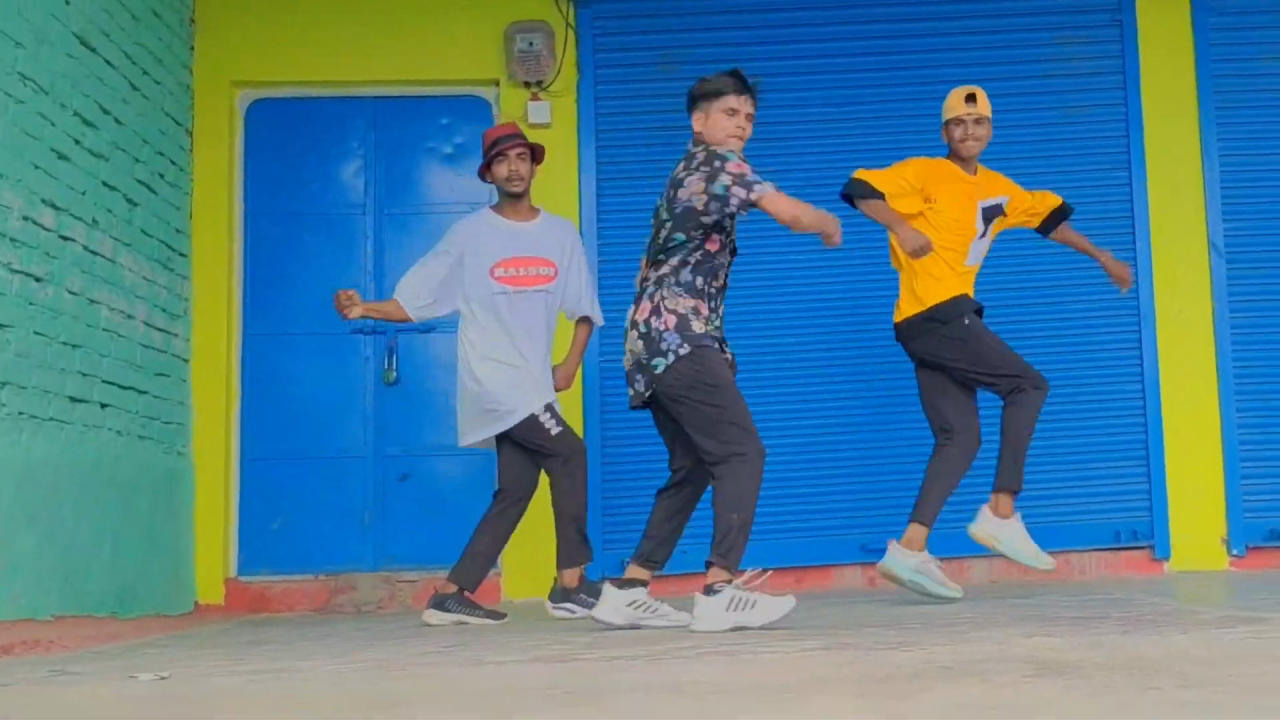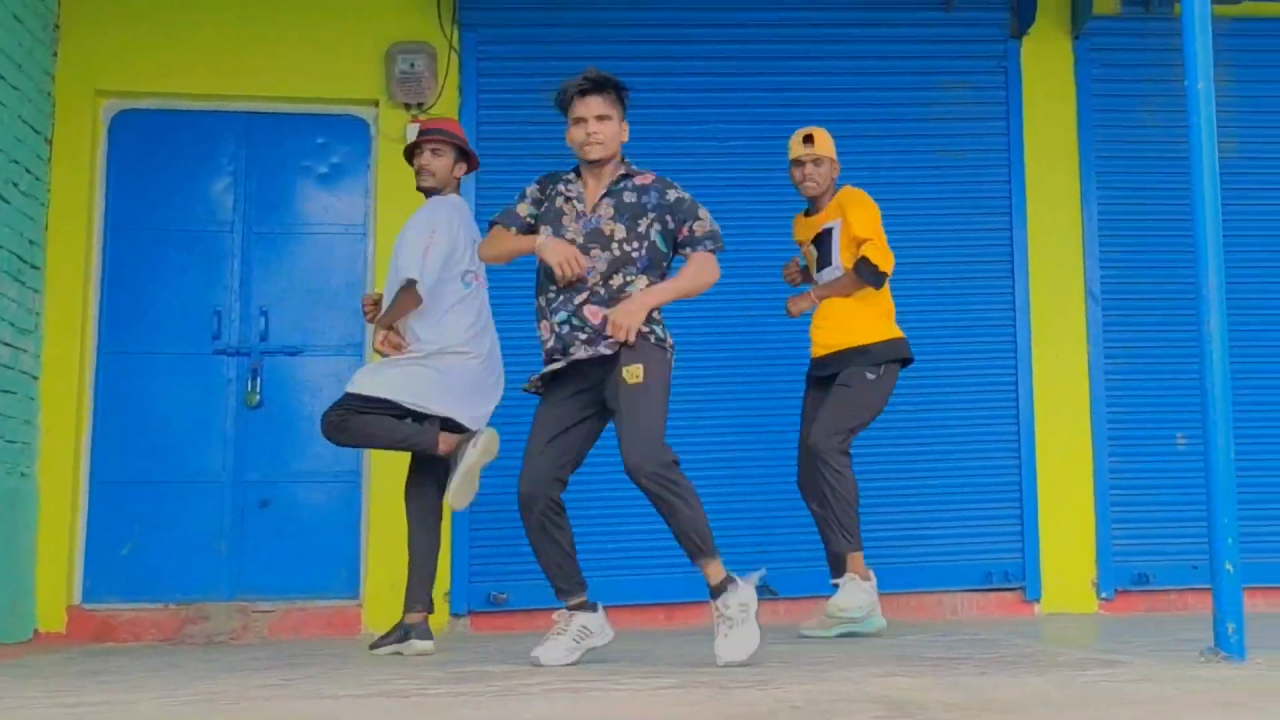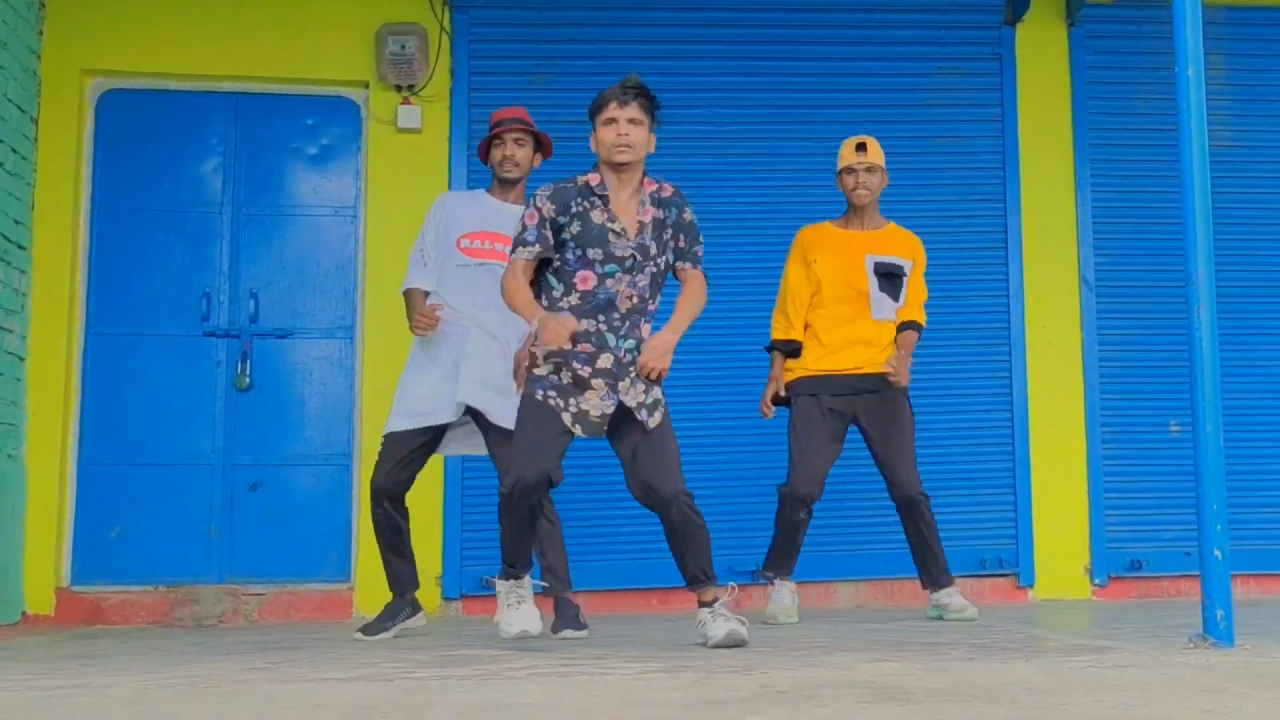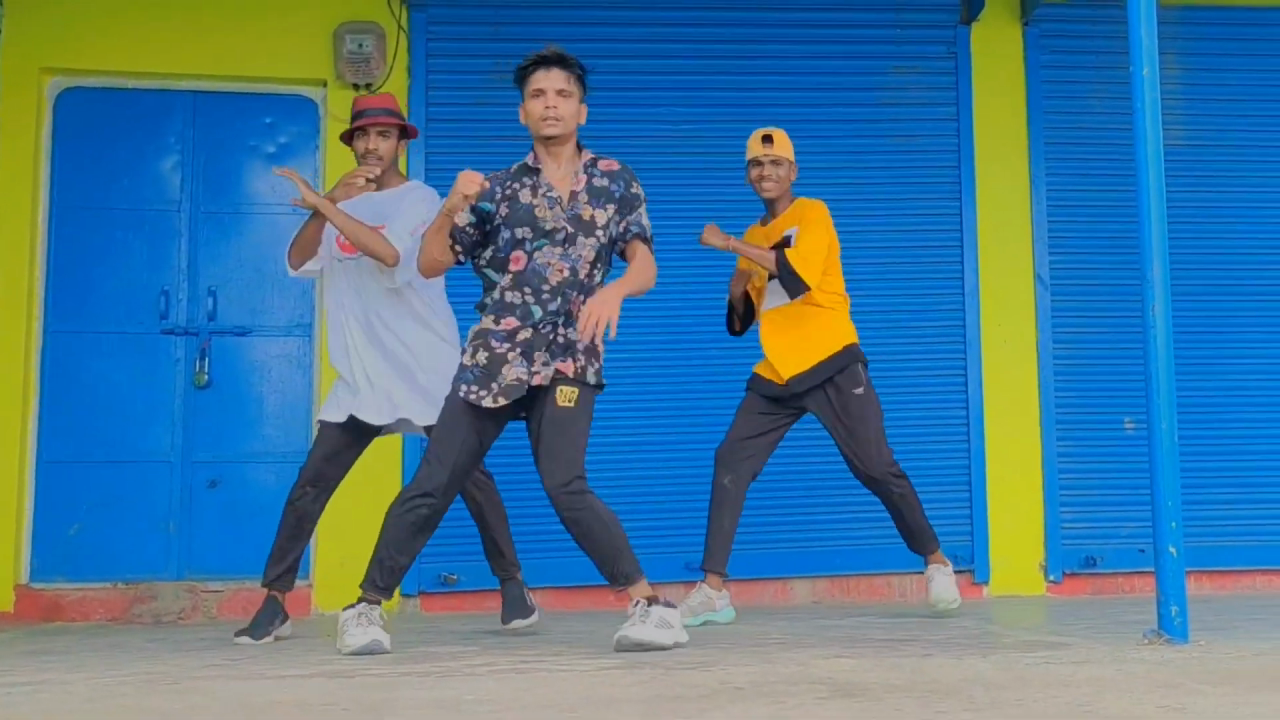
dt=0.4s
person 1, frame 1
left shoulder: (696, 179)
right shoulder: (712, 165)
right elbow: (787, 211)
right wrist: (829, 225)
left hip: (661, 343)
right hip: (677, 340)
left knee: (693, 472)
right knee: (740, 456)
left ankle: (625, 590)
right ankle: (720, 591)
person 1, frame 2
left shoulder: (657, 193)
right shoulder: (547, 193)
left elbow: (707, 267)
right elbow: (489, 249)
left wrist: (648, 297)
right wrist: (542, 241)
left hip: (631, 348)
right hip: (573, 361)
left knee: (645, 463)
right knee: (535, 491)
left ankle: (727, 595)
right ankle: (580, 616)
person 1, frame 3
left shoulder: (669, 205)
right shoulder: (558, 201)
left elbow: (694, 282)
right elbow: (514, 280)
left wrist: (668, 335)
right wrist: (542, 320)
left hip: (633, 378)
right hip: (560, 373)
left knee: (669, 494)
right knee: (528, 477)
left ankle: (711, 604)
right ankle: (515, 584)
person 1, frame 4
left shoulder: (615, 179)
right shoulder: (495, 188)
left elbow: (644, 265)
right elbow: (430, 266)
left wrist: (613, 292)
right wrist: (454, 203)
left hip: (567, 356)
right hip: (494, 355)
left knee: (564, 483)
right knee: (432, 484)
left ankle: (650, 603)
right ankle: (367, 606)
person 2, frame 1
left shoulder: (562, 233)
right shoulder: (466, 234)
left elbow: (584, 308)
right elbow: (413, 302)
left wrist: (571, 363)
right wrist: (365, 309)
left hip: (532, 382)
right hip: (490, 377)
left knee: (515, 491)
right knee: (569, 453)
left ankle: (452, 594)
right ankle: (570, 582)
person 2, frame 2
left shoulder: (438, 214)
right shoulder: (458, 217)
left elbow: (418, 282)
left wrist: (384, 323)
right wrist: (388, 314)
left hip: (430, 365)
right hip: (464, 374)
left knee: (339, 422)
right knee: (424, 495)
left ankle: (453, 445)
right ankle: (414, 622)
person 2, frame 3
right shoulder: (450, 207)
right elbow: (417, 278)
right wrist: (415, 310)
left hip: (502, 379)
right hip: (434, 376)
right knee: (386, 485)
left ankle: (563, 603)
right ankle: (404, 599)
person 2, frame 4
left shoulder: (422, 198)
right shoulder: (344, 198)
left elbow: (392, 256)
right elbow: (299, 263)
left wrist: (323, 205)
right wrist: (330, 200)
left hip: (429, 363)
right hip: (360, 371)
left knee: (465, 472)
right knee: (313, 479)
left ankle: (512, 584)
right ankle: (275, 602)
person 3, frame 1
left shoulder: (998, 186)
right shoulder: (920, 173)
left elbow: (1050, 214)
right elbow: (859, 188)
left wrist: (1104, 258)
right wrist: (899, 227)
left hip: (944, 321)
right hip: (936, 316)
left knee: (958, 436)
right knee: (1029, 386)
left ankle: (910, 549)
right ankle: (999, 514)
person 3, frame 2
left shoulder: (853, 203)
right shoulder: (808, 224)
left elbow: (877, 265)
left wrist: (815, 297)
right wrist: (803, 273)
left hip: (871, 353)
right hip: (833, 360)
left knee: (825, 446)
right knee: (812, 472)
left ankle: (857, 576)
right ankle: (857, 600)
person 3, frame 3
left shoulder: (908, 246)
right shoulder: (811, 240)
left elbow: (910, 320)
right elbow: (788, 314)
left wrist: (903, 358)
right wrist: (776, 376)
left hip: (880, 383)
right hip: (816, 385)
left knee: (907, 490)
right knee: (802, 487)
left ankle: (939, 589)
right ankle: (781, 580)
person 3, frame 4
left shoulder: (813, 214)
right shoulder: (760, 237)
left elbow: (796, 276)
right elbow: (742, 321)
left wrist: (729, 244)
right wrist: (738, 292)
left hip: (831, 368)
right hip: (776, 377)
left knee: (877, 467)
right knee: (730, 463)
left ankle: (936, 563)
right ankle: (713, 589)
